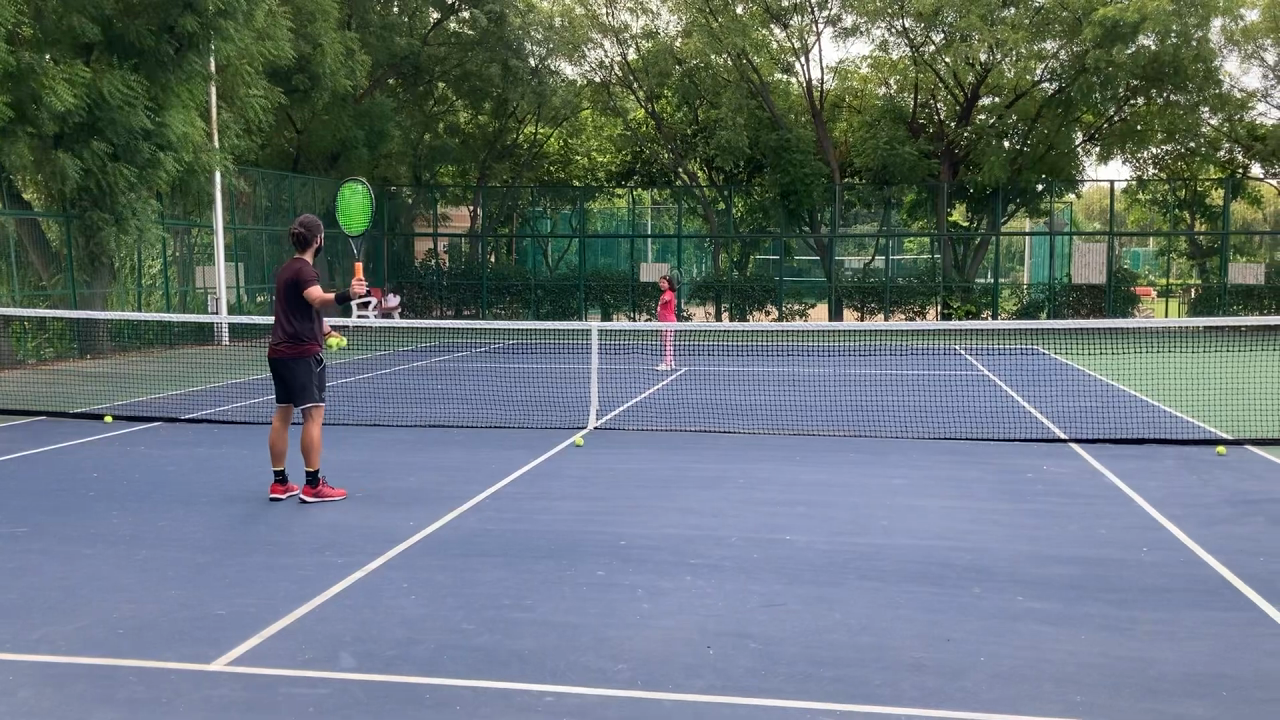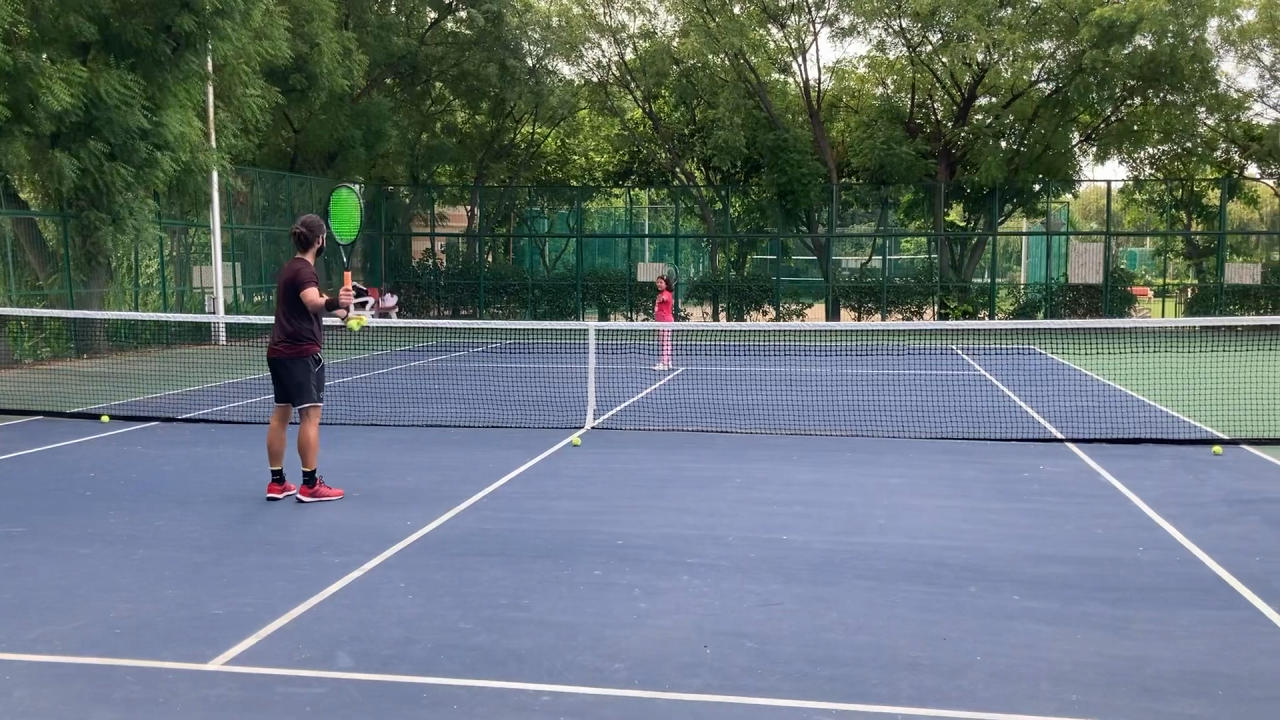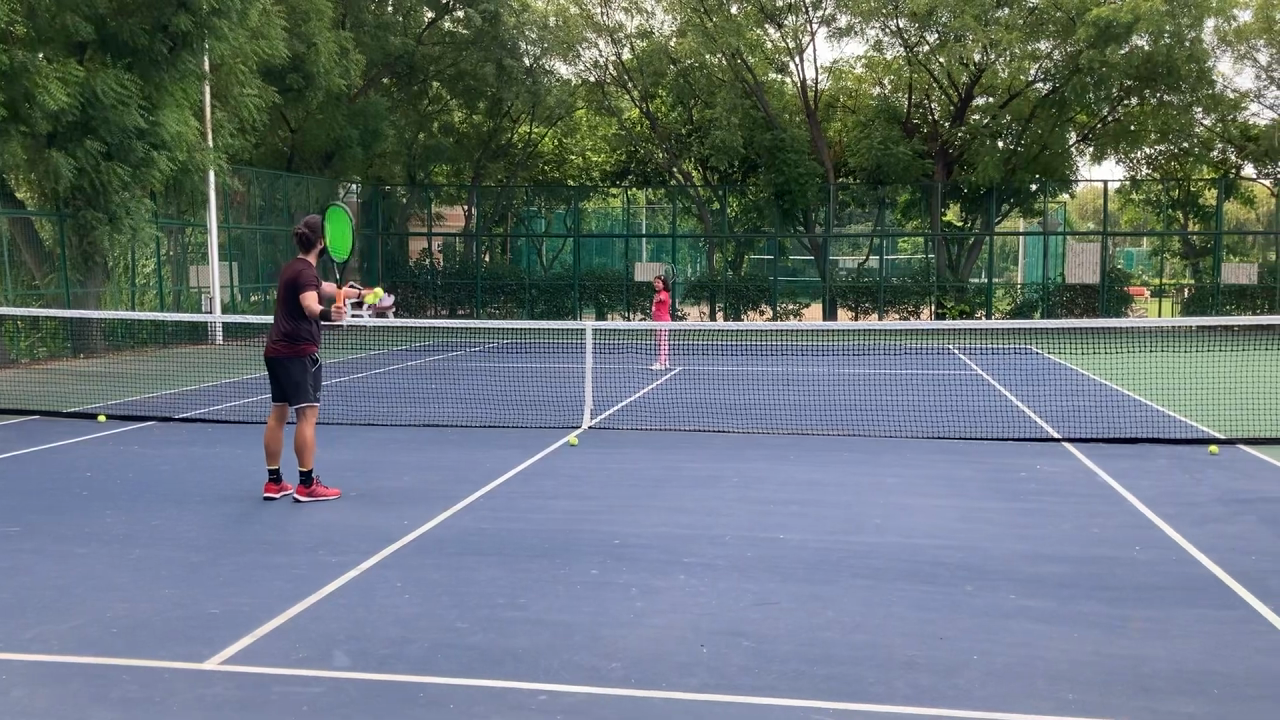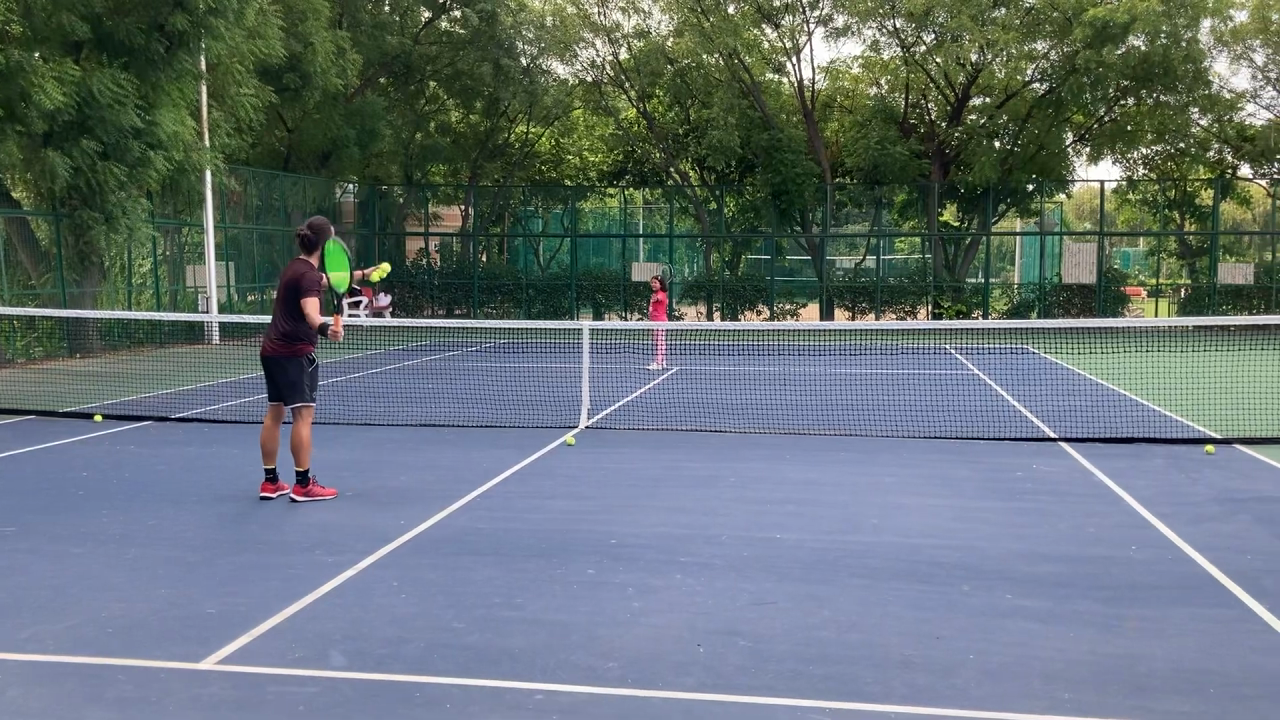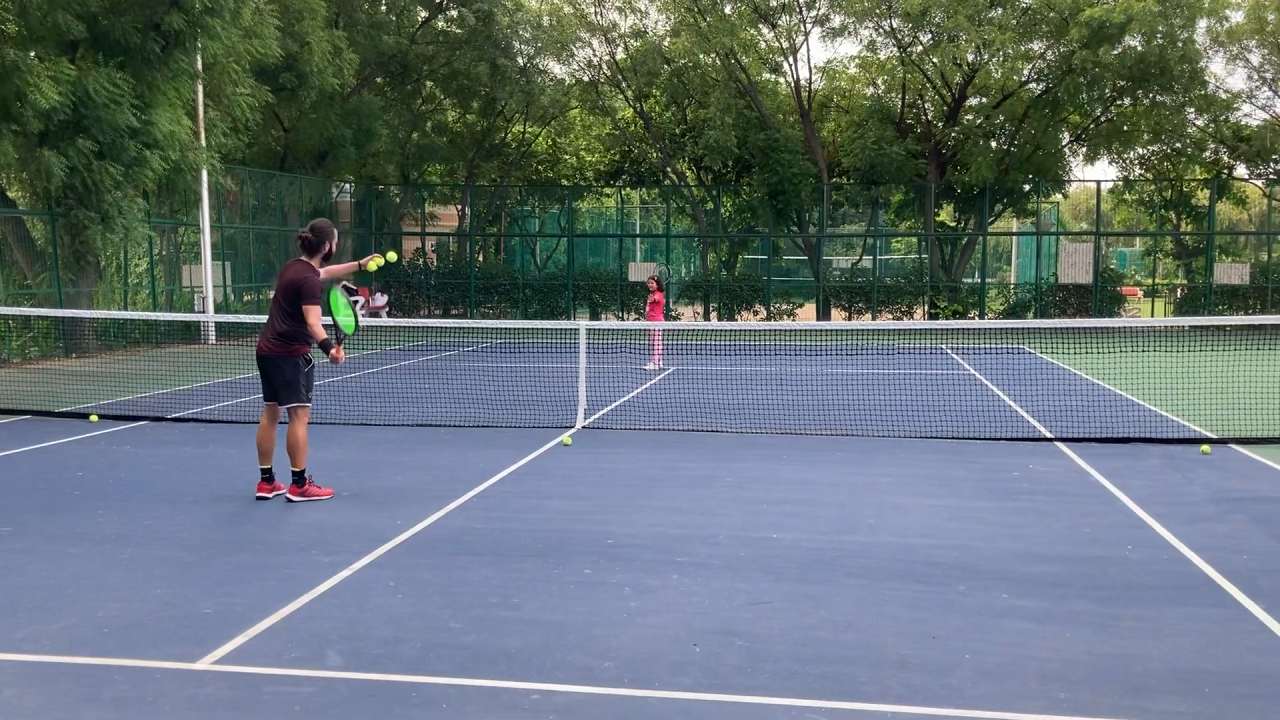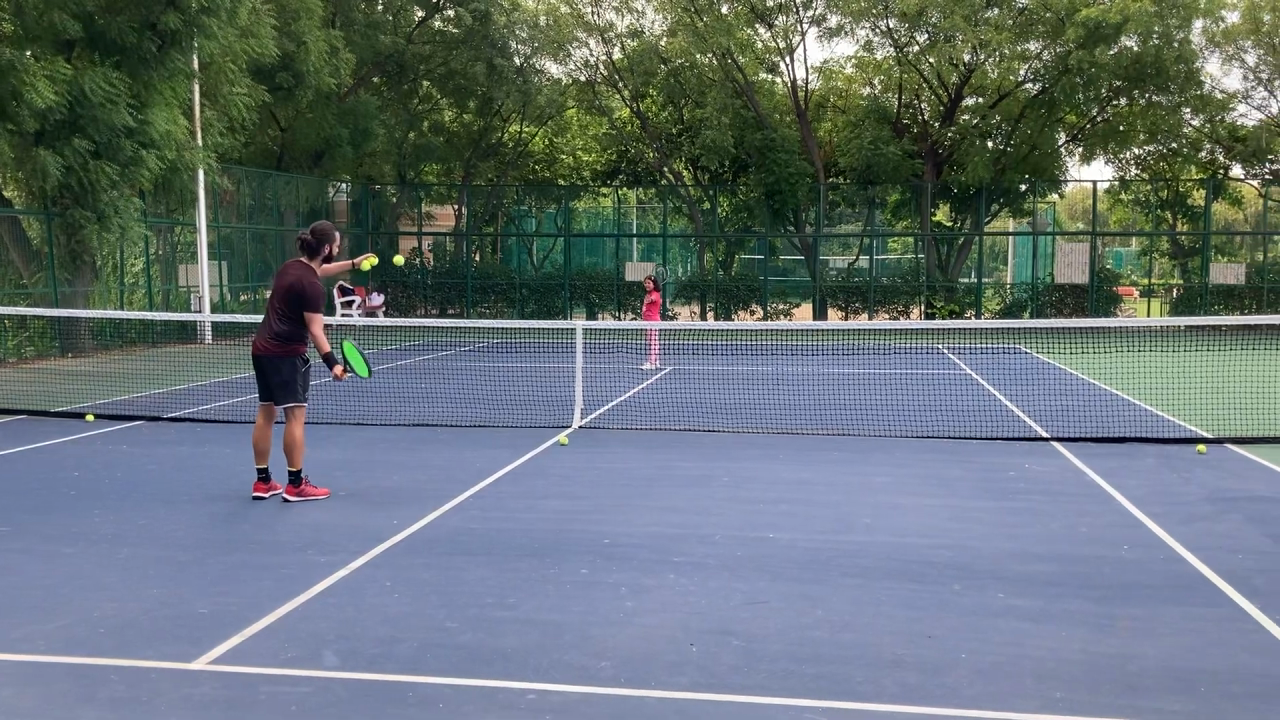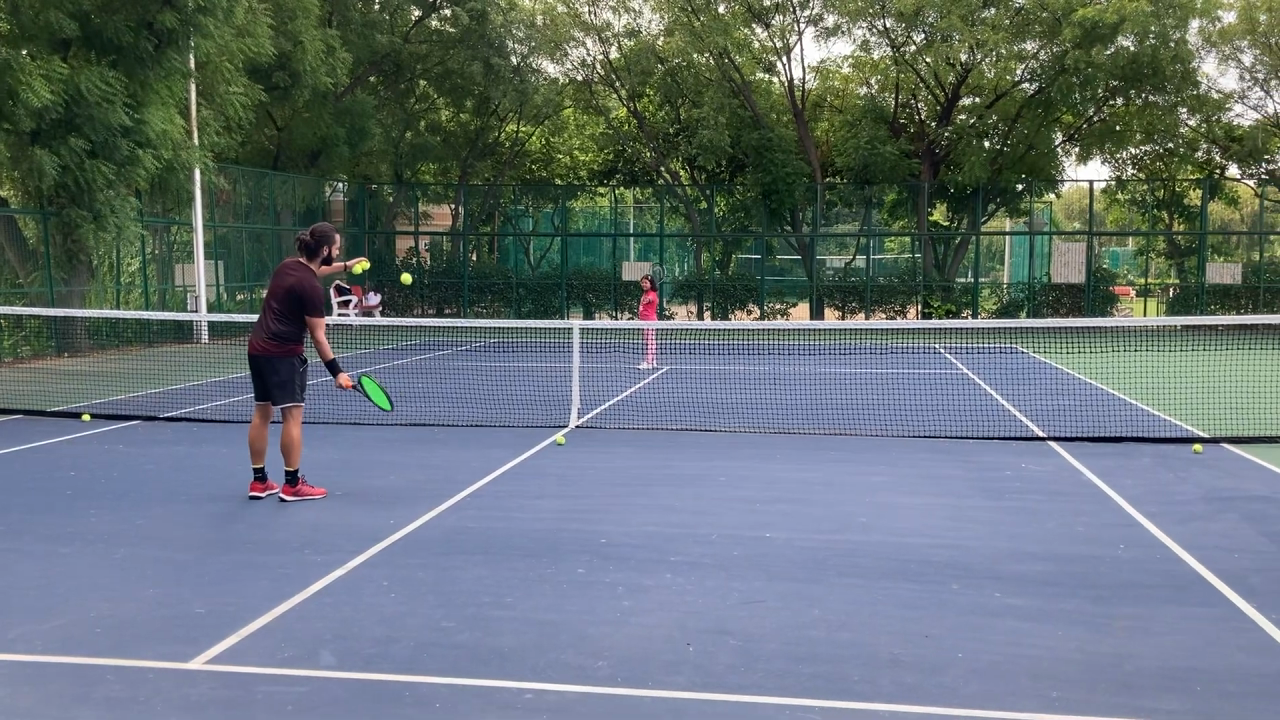
dt=0.1s
person 1, frame 1
left shoulder: (287, 269)
right shoulder: (304, 271)
right elbow: (319, 299)
left wrist: (321, 327)
right wrist: (347, 294)
left hip: (280, 352)
right hip: (301, 353)
left knee: (282, 416)
right knee: (313, 416)
left ankle: (279, 483)
right ankle: (313, 485)
person 1, frame 2
left shoulder: (293, 267)
right shoulder: (304, 271)
right elbow: (313, 302)
left wrist: (340, 311)
right wrist: (334, 302)
left hip: (279, 351)
right hip: (301, 353)
left knee: (280, 415)
right knee: (310, 416)
left ankle: (277, 483)
right ankle: (310, 485)
person 1, frame 3
left shoulder: (296, 267)
right shoulder: (305, 273)
left elbow: (323, 287)
right elbow: (310, 307)
left wrist: (351, 292)
right wrist: (328, 313)
left hip: (277, 350)
right hip: (298, 353)
left knee: (278, 415)
right knee: (307, 416)
left ankle: (274, 482)
right ankle: (306, 485)
person 1, frame 4
left shoulder: (296, 266)
right shoulder: (306, 275)
left elbow: (326, 279)
right elbow: (311, 314)
left wrist: (362, 274)
right wrist: (325, 329)
left hip: (273, 350)
right hip: (295, 352)
left knee: (274, 414)
right knee: (302, 416)
left ankle: (270, 482)
right ankle: (303, 485)
person 1, frame 5
left shoulder: (294, 266)
right shoulder: (309, 281)
left elbow: (324, 272)
right elbow: (312, 323)
left wrist: (360, 264)
right wrist: (331, 348)
left hip: (267, 349)
right hip: (290, 353)
left knee: (269, 414)
right knee: (299, 416)
left ankle: (266, 481)
right ankle: (299, 484)
person 1, frame 6
left shoulder: (292, 266)
right shoulder: (311, 285)
left elbow: (319, 271)
right elbow: (316, 331)
left wrist: (354, 263)
right wrist: (333, 363)
left hip: (263, 349)
right hip: (287, 353)
left knee: (265, 414)
right knee: (295, 416)
left ankle: (262, 482)
right ankle: (296, 484)
person 1, frame 7
left shoulder: (287, 266)
right shoulder: (311, 288)
right elbow: (317, 336)
left wrist: (344, 266)
right wrist: (337, 371)
left hip: (258, 348)
right hip: (283, 353)
left knee: (261, 413)
right knee: (292, 416)
left ankle: (259, 481)
right ankle: (292, 484)
